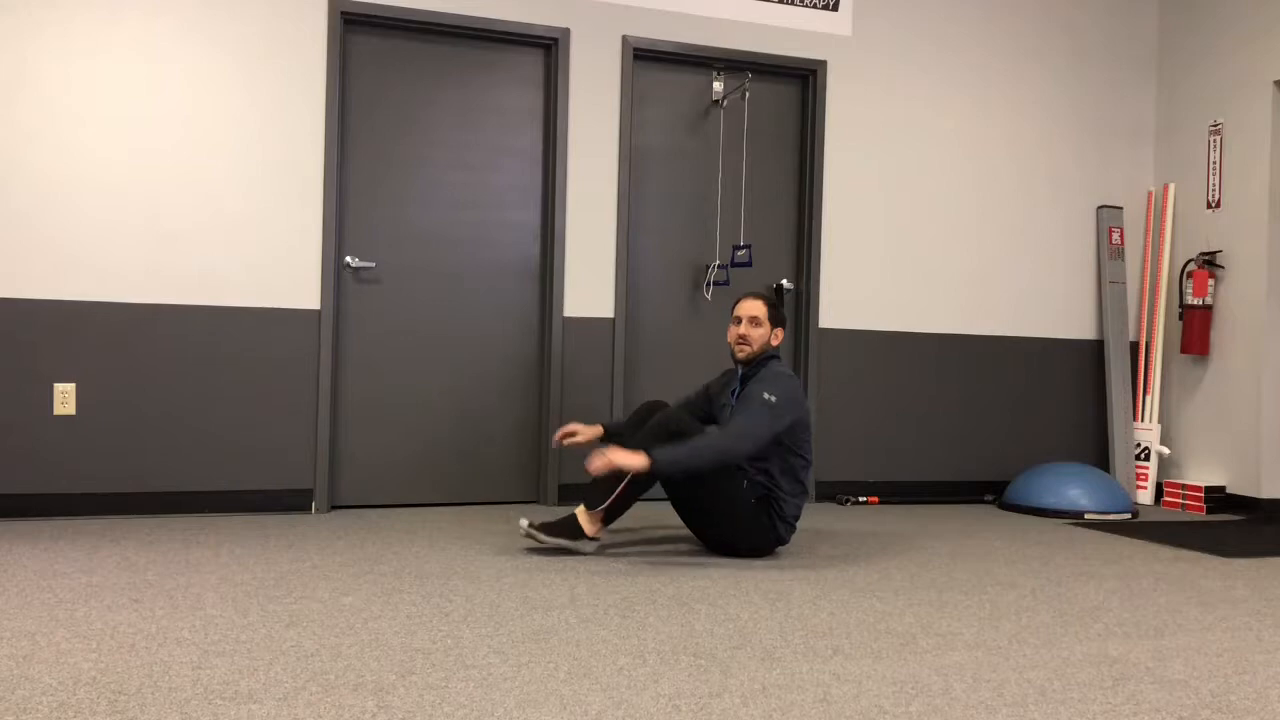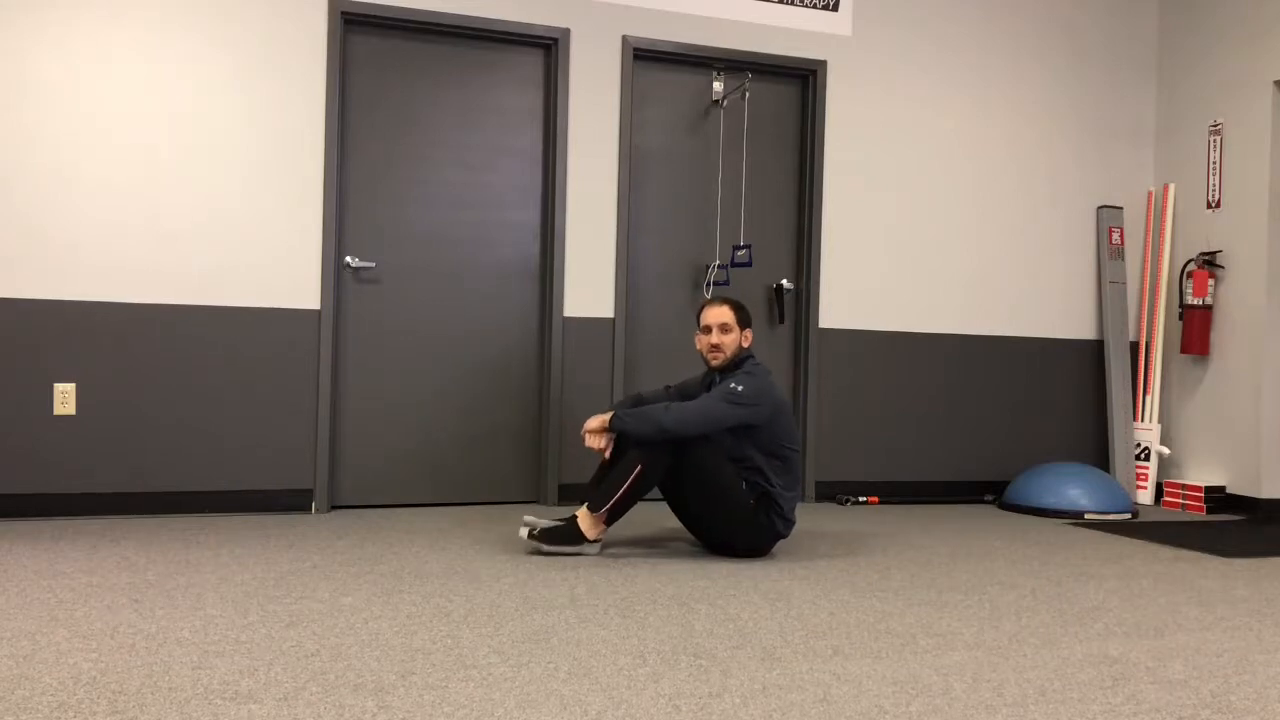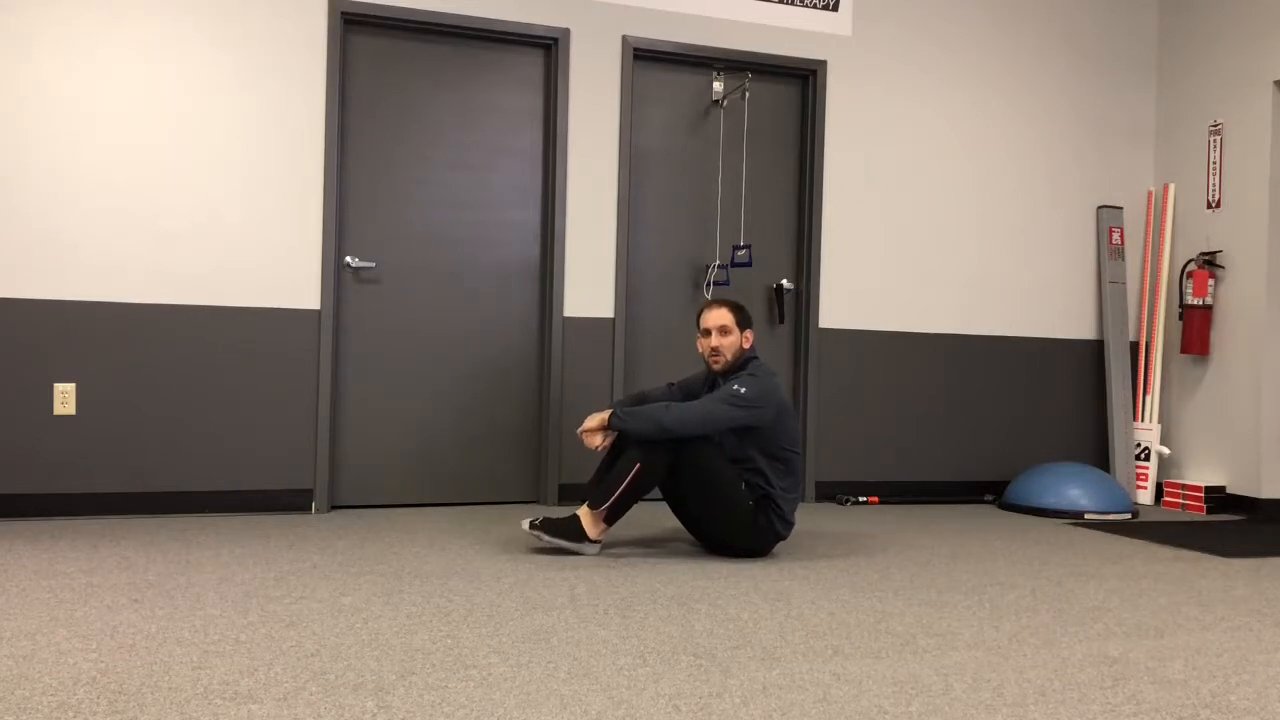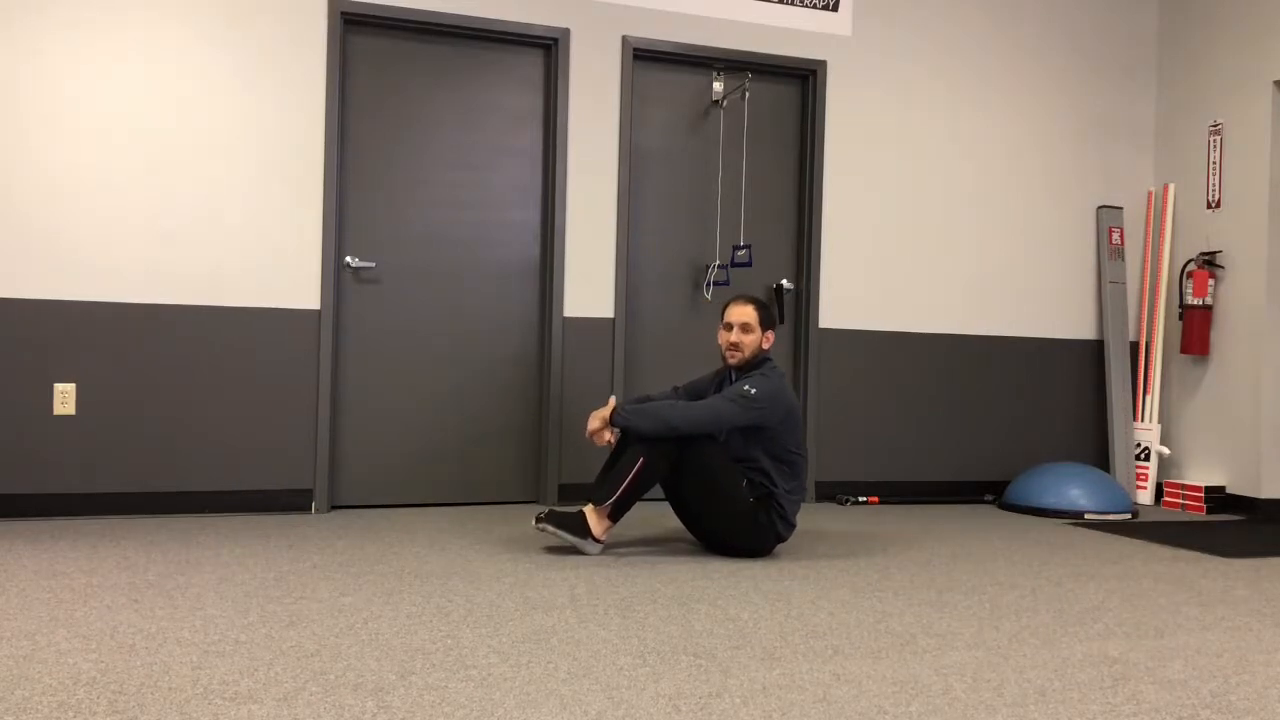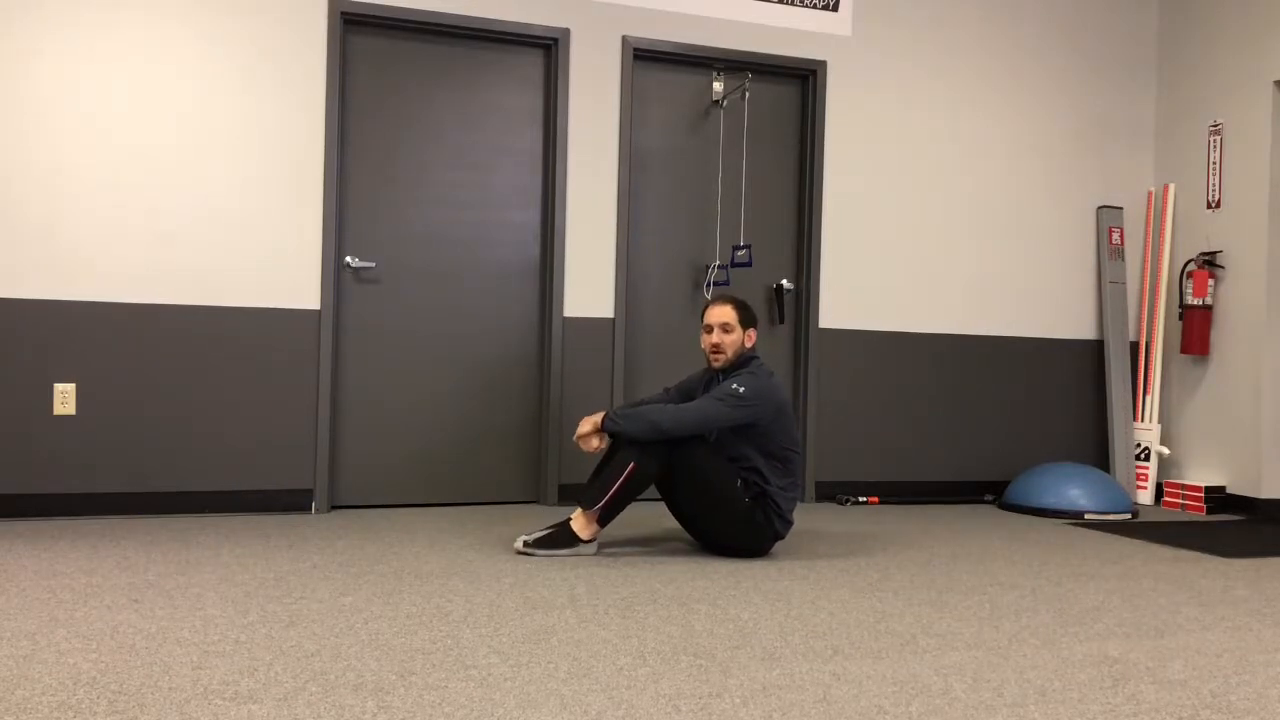
dt=1s
person 1, frame 1
left shoulder: (780, 387)
right shoulder: (731, 381)
left elbow: (725, 445)
left wrist: (645, 459)
right wrist: (601, 431)
left hip: (760, 525)
right hip: (731, 512)
left knee: (672, 426)
right knee: (655, 412)
left ankle: (587, 524)
right ankle: (589, 517)
person 1, frame 2
left shoulder: (753, 387)
right shoulder: (713, 381)
left elbow: (679, 418)
right elbow: (644, 401)
left wrist: (610, 419)
right wrist: (609, 426)
left hip: (756, 524)
right hip: (725, 513)
left knee: (667, 434)
right knee: (642, 427)
left ankle: (589, 527)
right ankle: (585, 517)
person 1, frame 3
left shoulder: (757, 388)
right shoulder: (716, 377)
left elbow: (682, 418)
right elbow: (652, 398)
left wrist: (610, 418)
right wrist: (609, 421)
left hip: (757, 524)
right hip: (728, 510)
left knee: (666, 433)
right knee: (643, 429)
left ankle: (590, 526)
right ankle: (589, 516)
person 1, frame 4
left shoulder: (767, 389)
right shoulder: (727, 376)
left elbow: (688, 416)
right elbow: (668, 399)
left wrist: (613, 414)
right wrist: (614, 414)
left hip: (759, 524)
right hip: (728, 511)
left knee: (670, 429)
right knee: (649, 425)
left ankle: (595, 524)
right ankle: (593, 517)
person 1, frame 5
left shoulder: (755, 387)
right shoulder: (713, 377)
left elbow: (677, 419)
right elbow: (655, 404)
left wrist: (604, 419)
right wrist: (605, 426)
left hip: (755, 523)
right hip: (724, 511)
left knee: (658, 435)
right knee: (646, 428)
left ankle: (582, 529)
right ankle: (580, 520)
